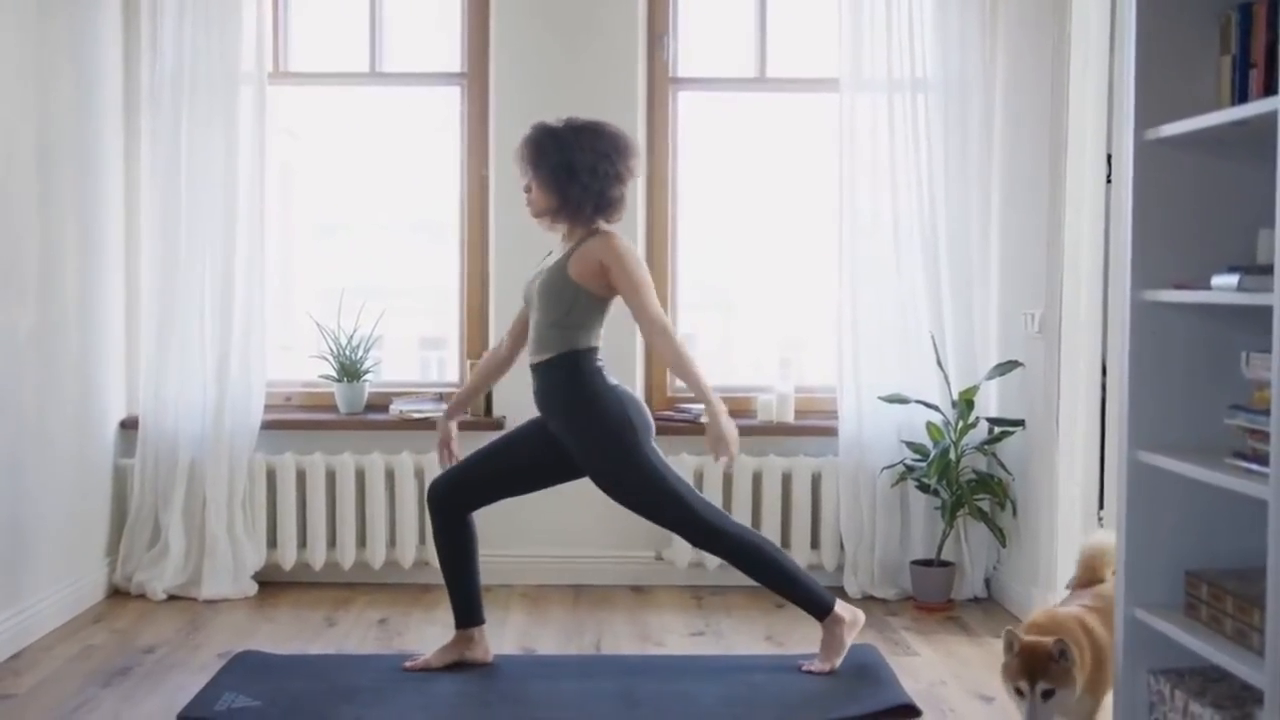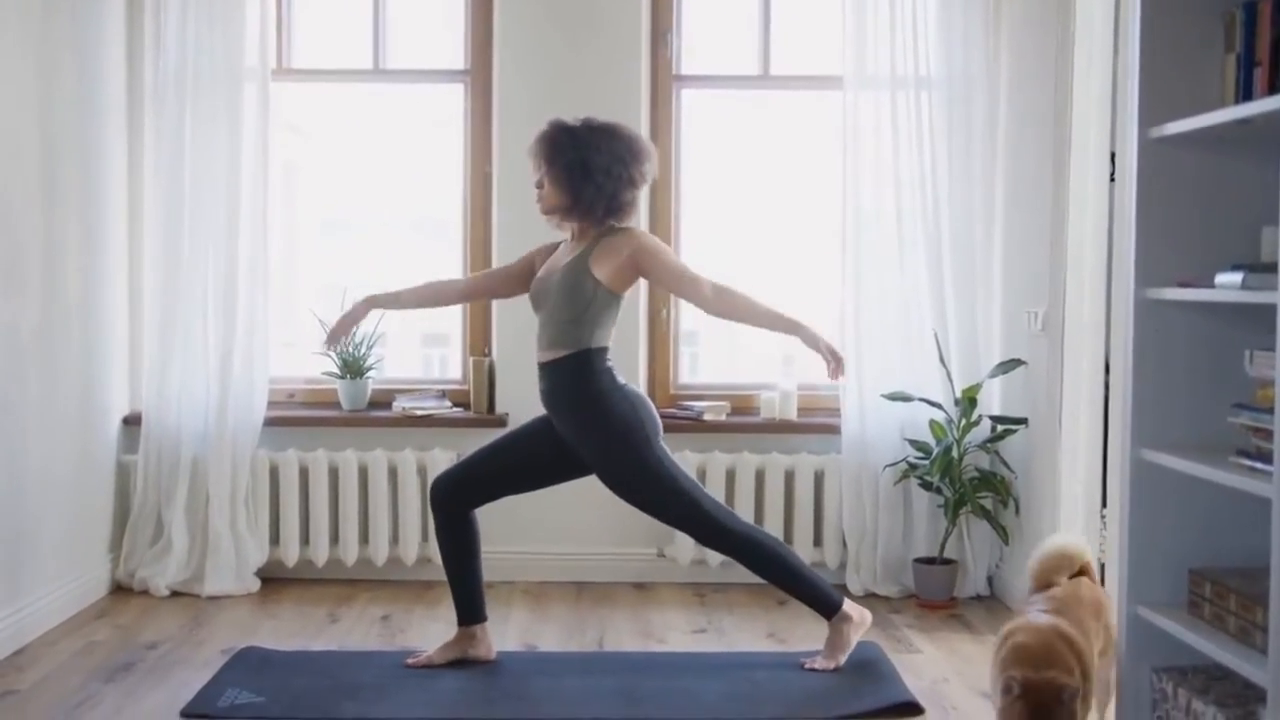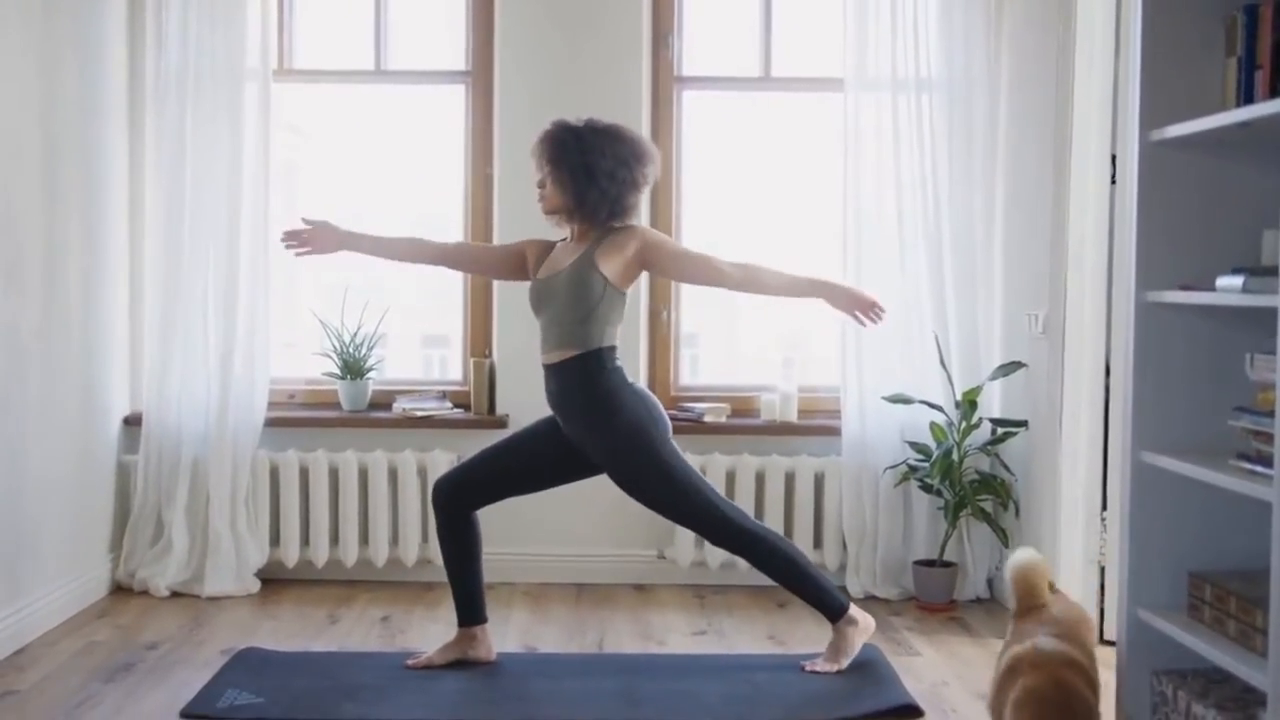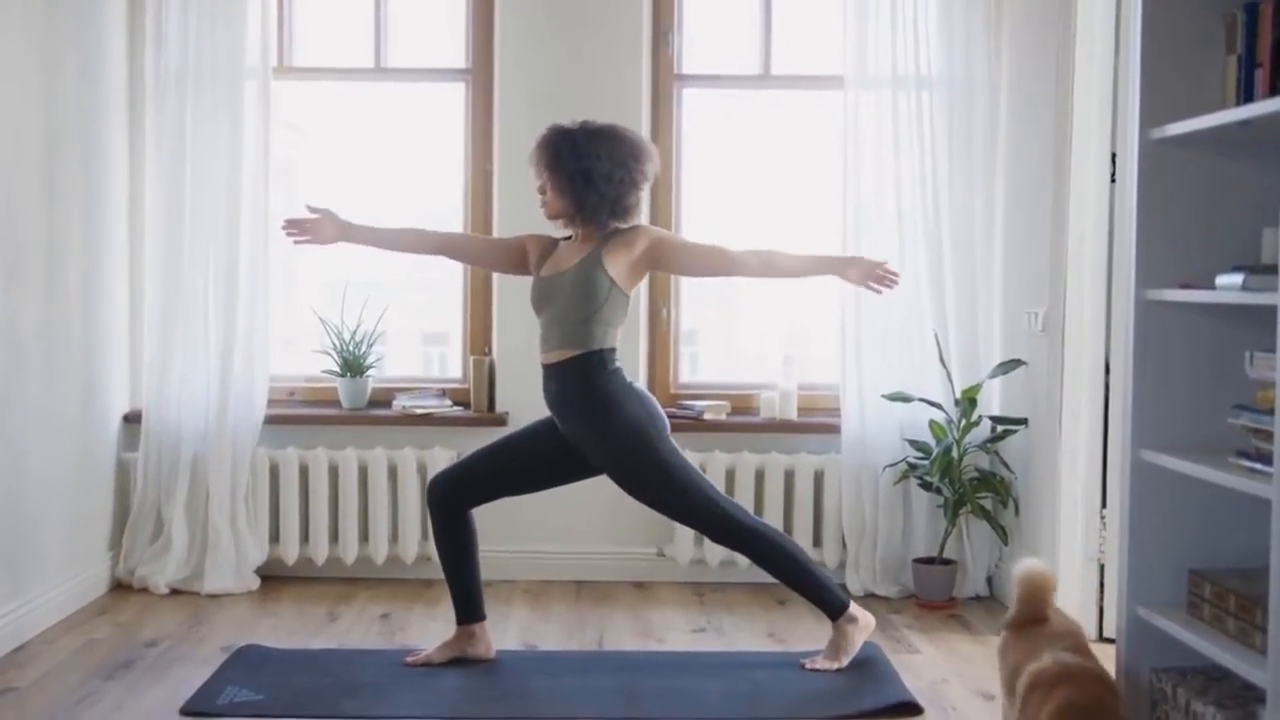
dt=0.3s
person 1, frame 1
left shoulder: (605, 248)
right shoulder: (559, 256)
left elbow: (660, 330)
right elbow: (512, 344)
left wrist: (713, 405)
right wrist: (454, 410)
left hip: (598, 417)
right hip: (563, 421)
left knee: (704, 526)
right knee: (447, 494)
left ankle: (836, 616)
right ankle: (469, 638)
person 1, frame 2
left shoulder: (626, 245)
right shoulder: (552, 255)
left elbow: (711, 294)
right elbow: (465, 287)
left wrist: (802, 331)
right wrist: (373, 301)
left hip: (607, 415)
right hip: (567, 419)
left knee: (710, 523)
right knee: (451, 493)
left ankle: (843, 614)
right ankle: (472, 635)
person 1, frame 3
left shoulder: (629, 244)
right shoulder: (540, 254)
left elbow: (729, 272)
right elbow: (440, 252)
left wrist: (823, 288)
right wrist: (346, 240)
left hip: (616, 415)
right hip: (574, 422)
left knee: (722, 523)
right knee: (452, 493)
left ankle: (848, 620)
right ankle: (473, 637)
person 1, frame 4
left shoulder: (634, 244)
right shoulder: (540, 251)
left elbow: (740, 261)
right elbow: (441, 243)
left wrist: (837, 265)
right wrist: (347, 231)
left hip: (615, 415)
right hip: (571, 422)
left knee: (723, 520)
right knee: (448, 491)
left ankle: (848, 616)
right ankle: (472, 634)
